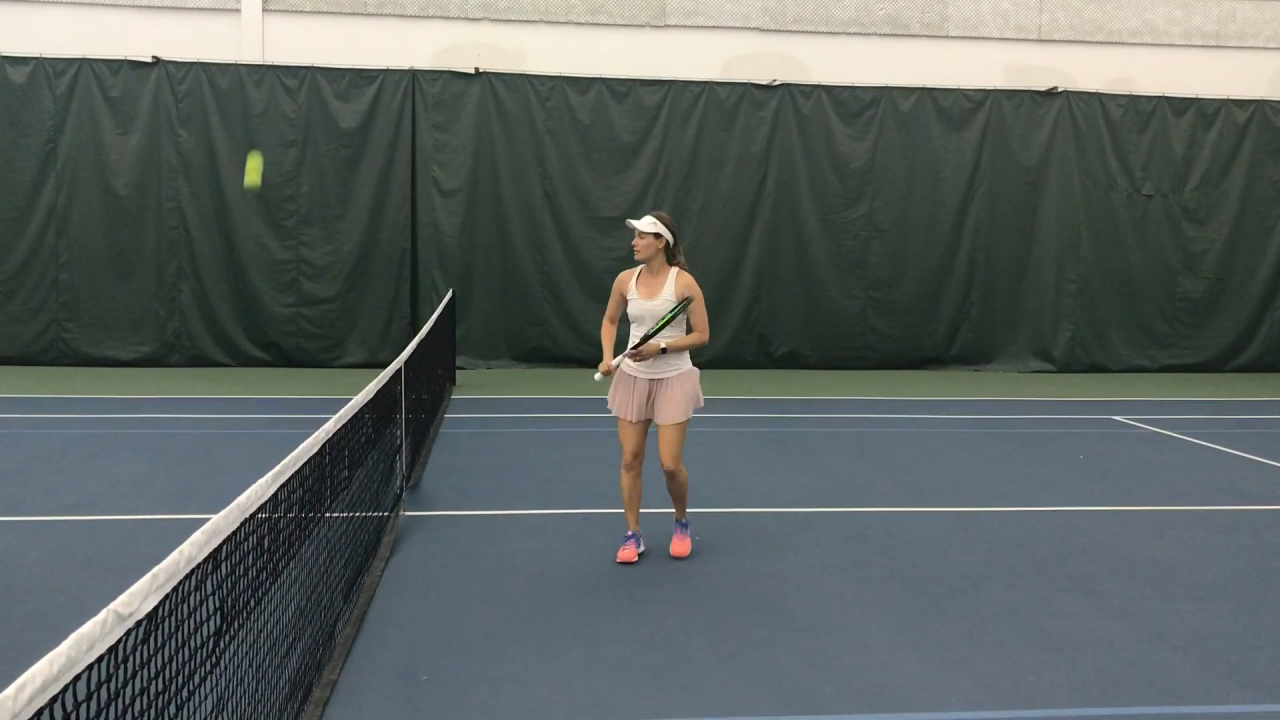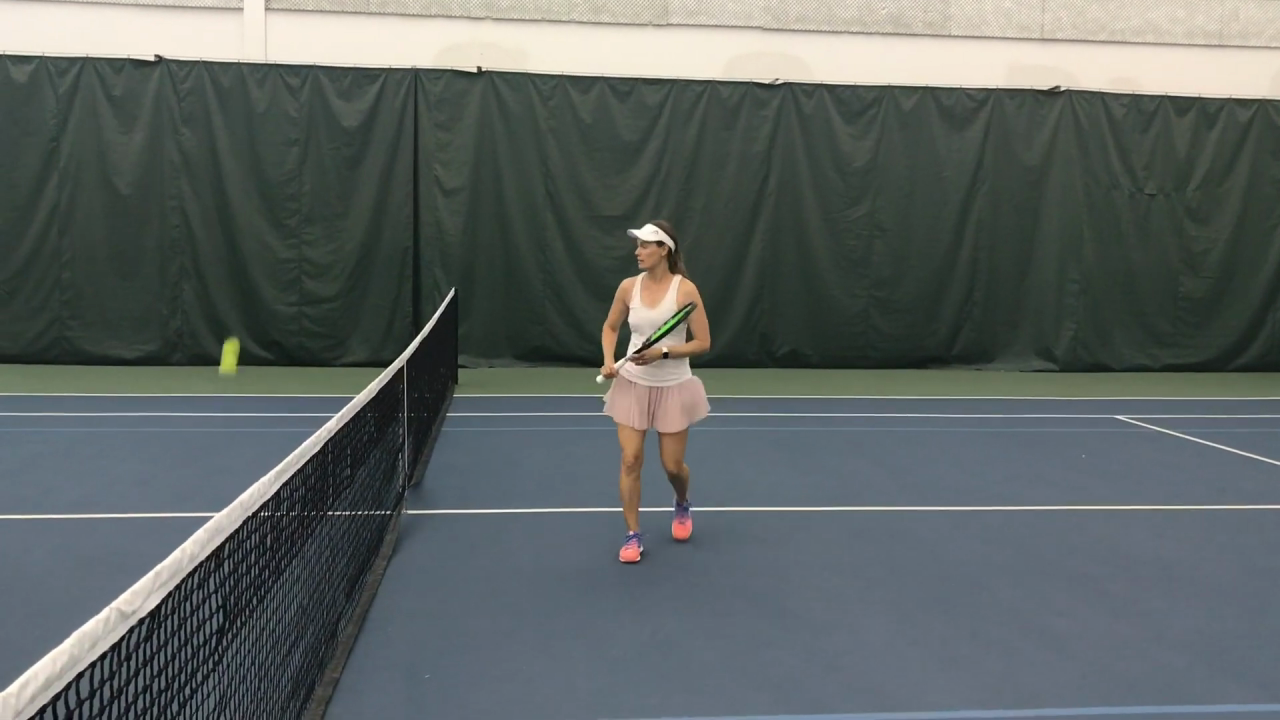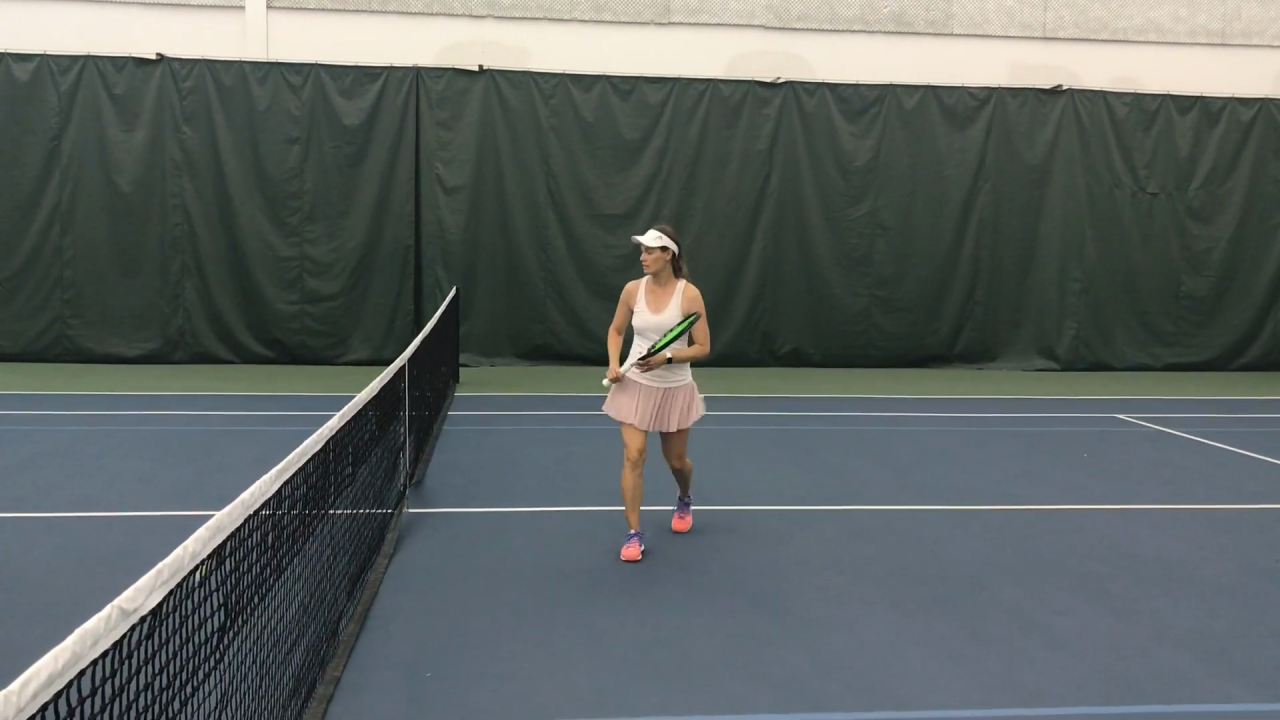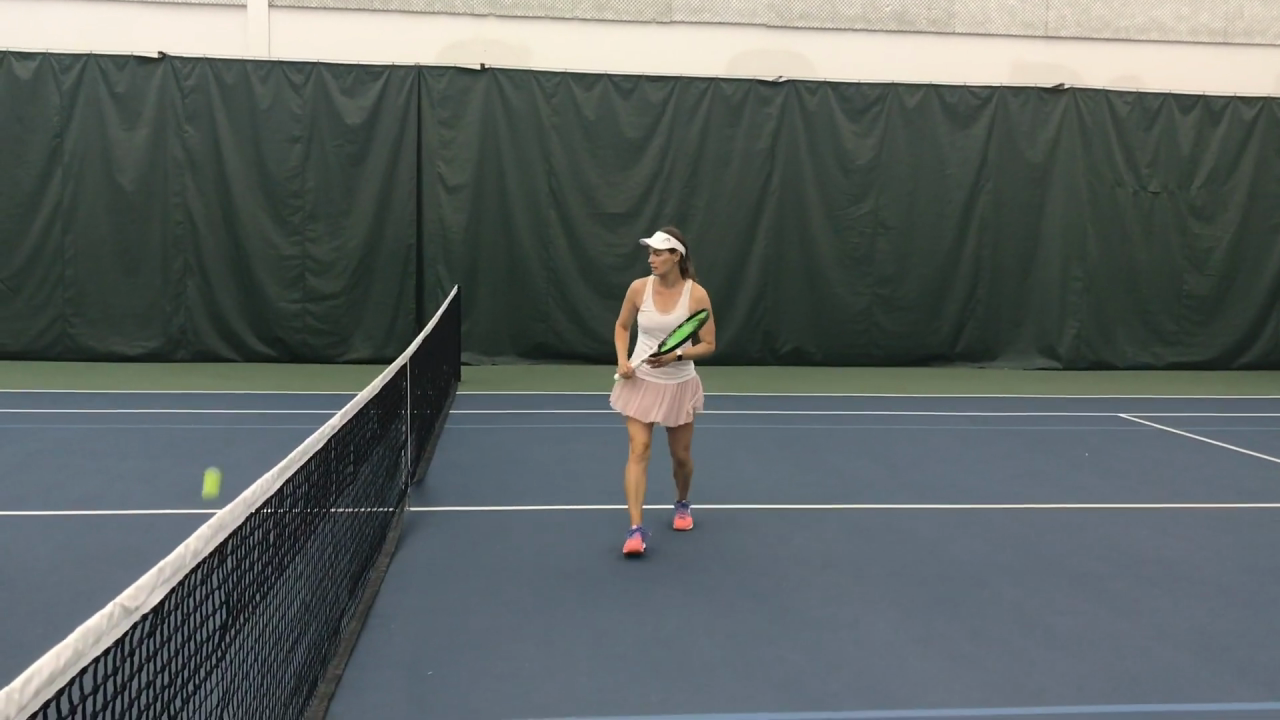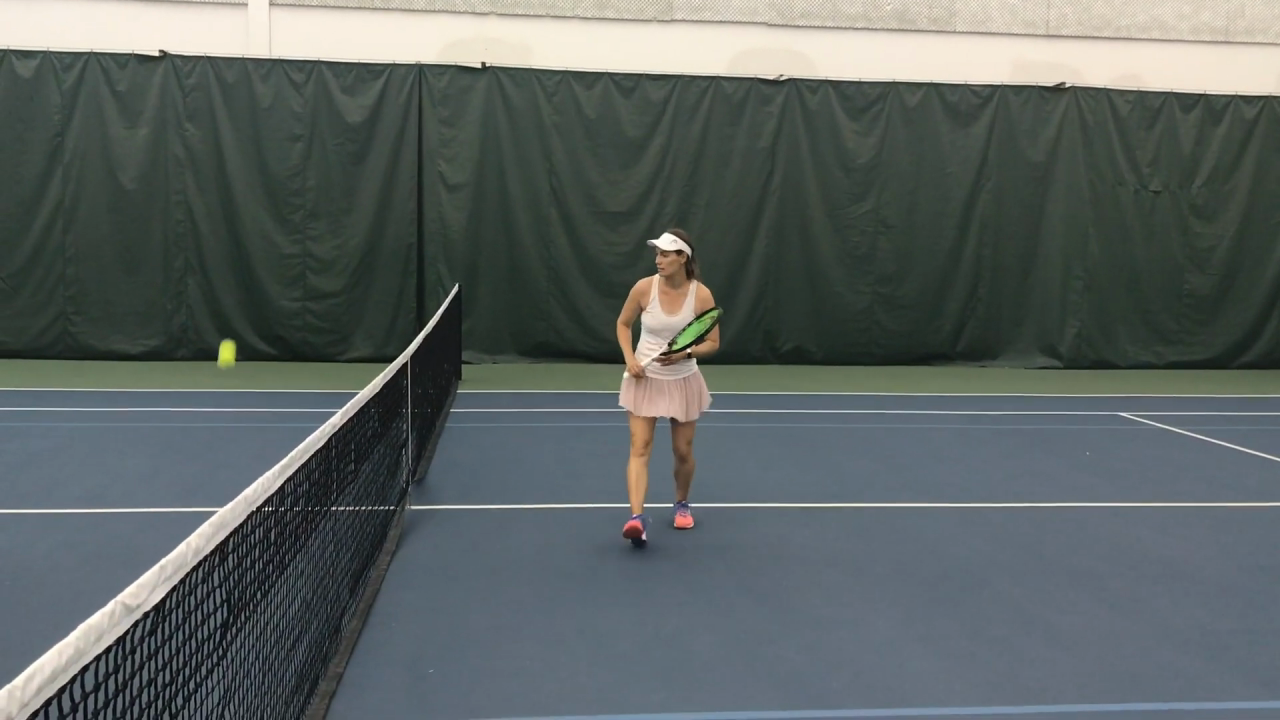
dt=0.1s
person 1, frame 1
left shoulder: (684, 282)
right shoulder: (625, 280)
left elbow: (702, 335)
right elbow: (609, 321)
left wrist: (661, 348)
right wrist: (608, 357)
left hip: (673, 381)
right hip: (632, 379)
left knee: (670, 463)
right knee: (630, 459)
left ankle: (682, 521)
right ankle: (633, 535)
person 1, frame 2
left shoulder: (686, 290)
right shoulder: (628, 287)
left elbow: (703, 343)
right elbow: (610, 328)
left wrist: (663, 353)
right wrist: (609, 361)
left hip: (673, 389)
right hip: (632, 385)
left knee: (673, 466)
right knee: (630, 462)
left ankle: (682, 506)
right ankle: (634, 535)
person 1, frame 3
left shoulder: (690, 295)
right shoulder: (632, 290)
left elbow: (702, 348)
right elbow: (616, 331)
left wrist: (666, 359)
right wrist: (613, 364)
left hip: (674, 389)
right hip: (635, 386)
left knee: (677, 462)
right knee: (633, 459)
left ankle: (683, 501)
right ankle: (634, 534)
person 1, frame 4
left shoulder: (697, 295)
right shoulder: (639, 288)
left elbow: (709, 345)
right elbow: (622, 326)
left wrist: (676, 356)
right wrist: (623, 361)
left hip: (679, 385)
right hip: (642, 382)
left knee: (681, 456)
right knee: (638, 452)
left ankle: (682, 503)
right ankle: (636, 529)
person 1, frame 5
left shoulder: (702, 295)
right shoulder: (644, 288)
left elbow: (713, 343)
right elbow: (623, 324)
left wrist: (687, 354)
right wrist: (630, 360)
left hip: (682, 380)
right hip: (645, 379)
left knee: (683, 451)
right knee: (640, 448)
left ankle: (681, 505)
right ankle: (637, 519)
